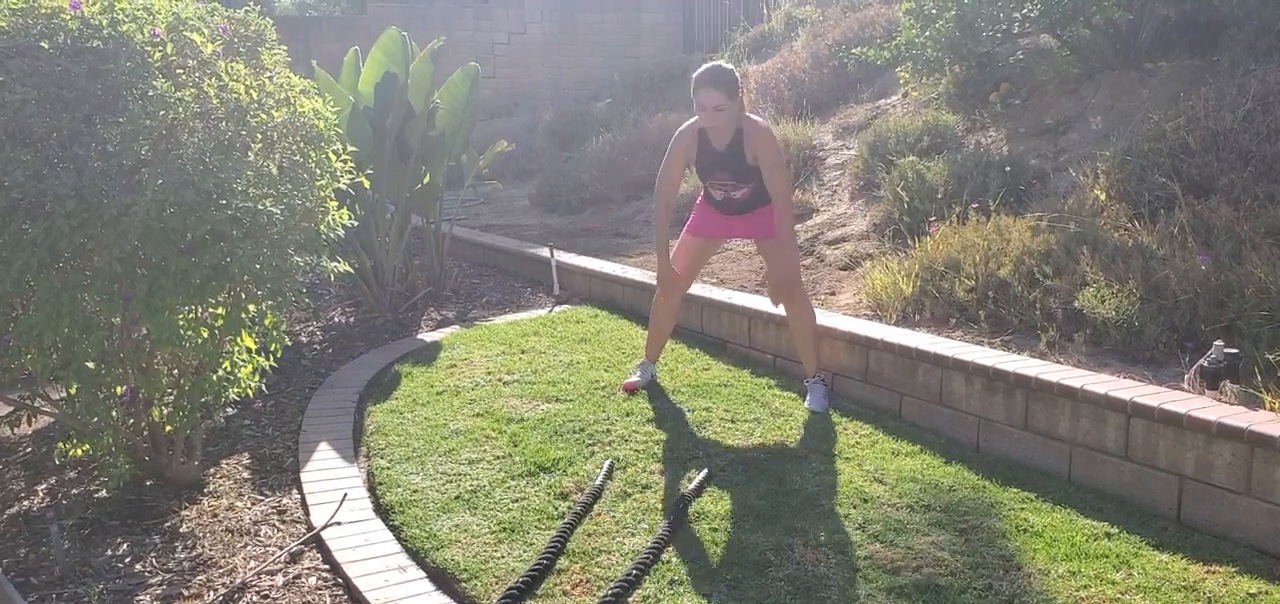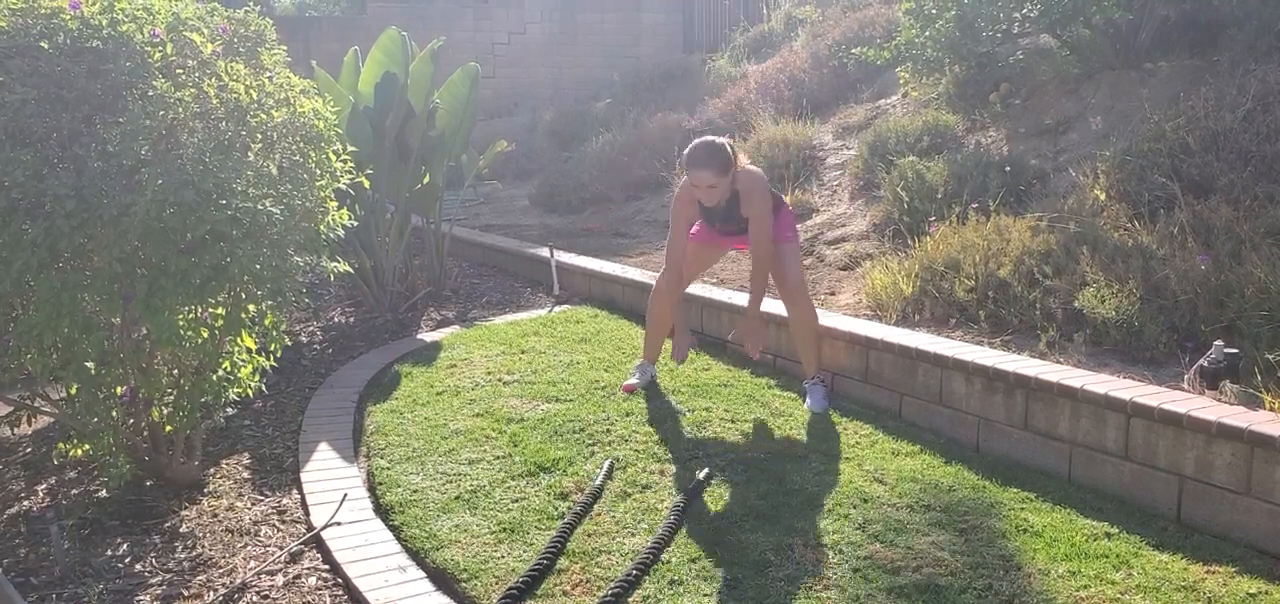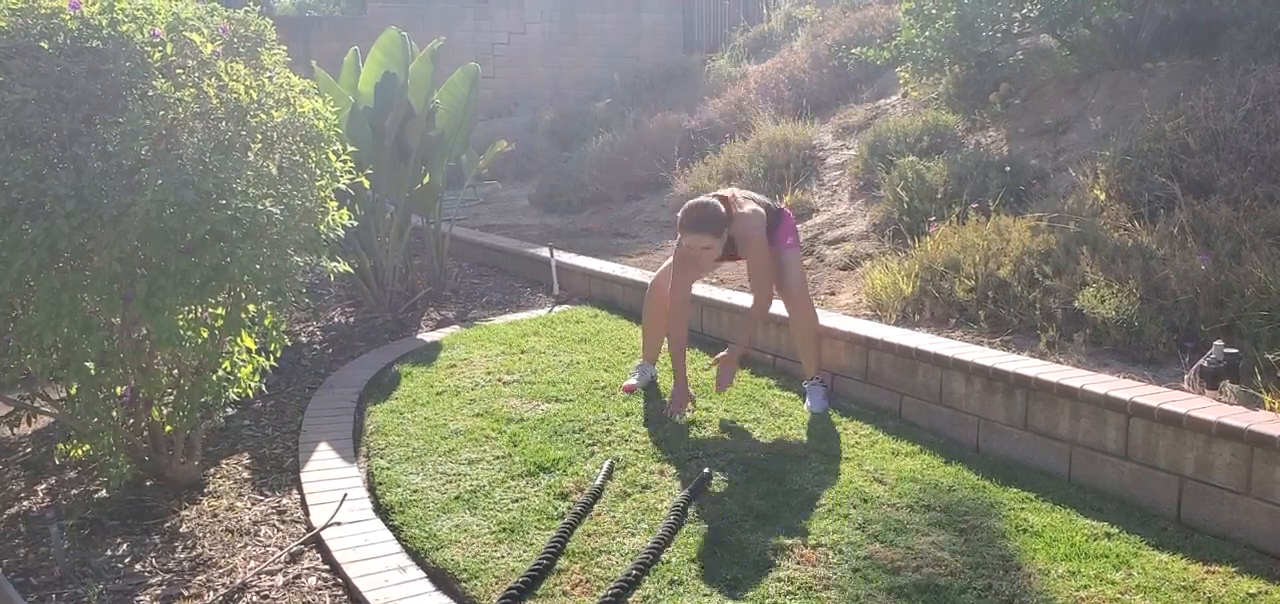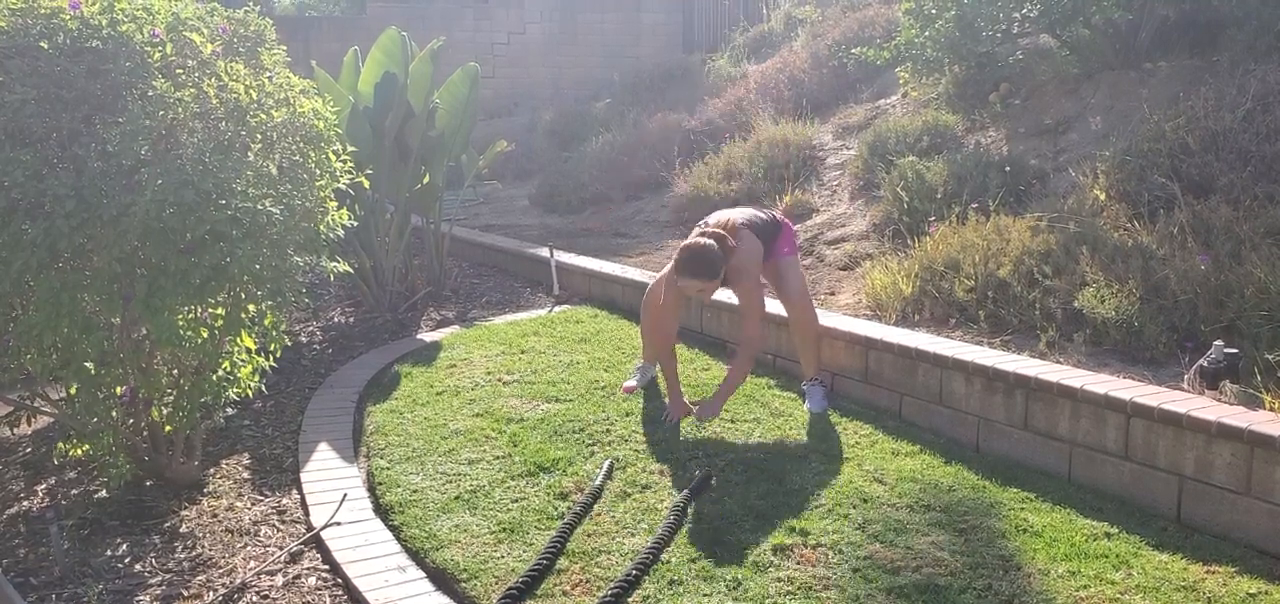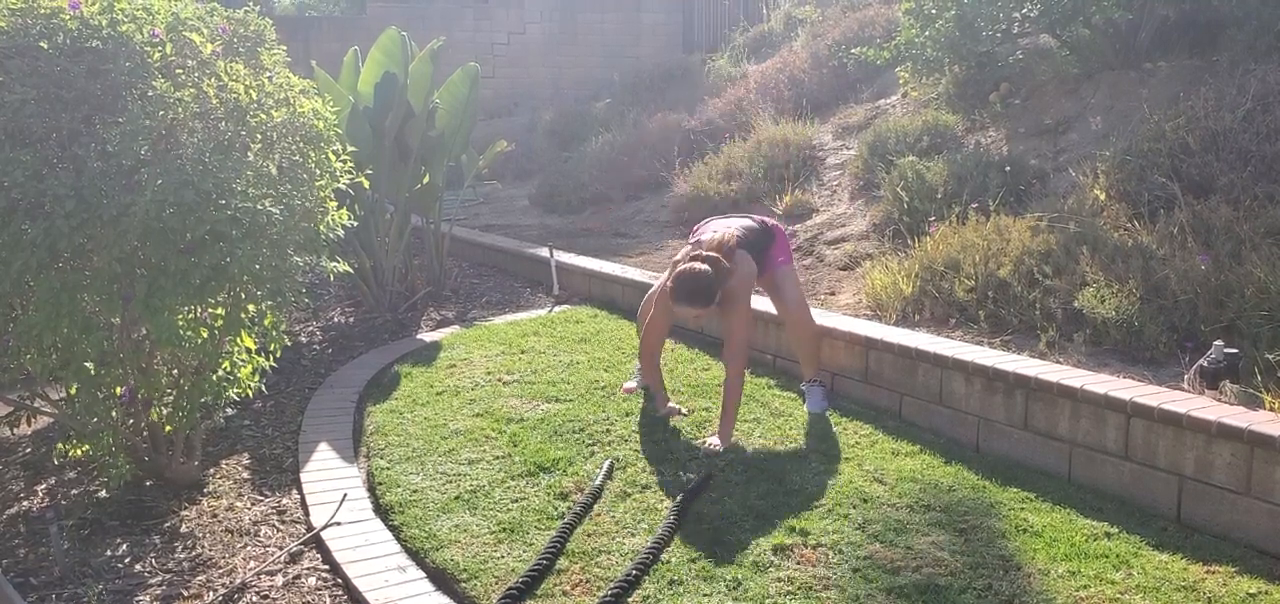
dt=0.2s
person 1, frame 1
left shoulder: (757, 133)
right shoulder: (687, 136)
left elbow: (781, 199)
right elbow: (663, 198)
left wrist: (781, 264)
right wrist: (663, 261)
left hip: (764, 208)
right hip: (713, 211)
left knee: (791, 288)
right knee: (670, 284)
left ankle: (814, 378)
right ankle: (647, 364)
person 1, frame 2
left shoulder: (752, 184)
right shoulder: (686, 195)
left elbow: (762, 261)
right elbow: (673, 266)
left wrist: (752, 318)
right wrist: (680, 329)
left hip: (772, 220)
right hip: (716, 227)
left knee: (794, 291)
right knee: (663, 285)
left ankle: (814, 380)
right ankle: (646, 365)
person 1, frame 3
left shoulder: (748, 227)
right shoulder: (690, 241)
left elbow: (762, 299)
right elbow: (676, 317)
left wrist: (734, 353)
right wrist: (681, 384)
left hip: (775, 226)
left knee: (796, 296)
right knee: (659, 290)
left ankle: (814, 381)
right ankle: (646, 365)
person 1, frame 4
left shoulder: (743, 266)
right shoulder: (683, 266)
left elbow: (751, 343)
right elbow: (664, 335)
left wrist: (719, 400)
right wrist: (675, 397)
left hip: (773, 235)
right hip: (716, 235)
left knee: (799, 305)
right knee: (654, 299)
left ankle: (813, 381)
right ankle: (647, 366)
person 1, frame 5
left shoulder: (734, 284)
right shoulder: (673, 285)
left elbow: (735, 366)
right elbow: (648, 348)
left wrist: (724, 434)
right wrist: (660, 401)
left hip: (766, 239)
right hip: (706, 243)
left knee: (797, 317)
right knee: (648, 313)
left ankle: (812, 384)
right ankle: (646, 374)
